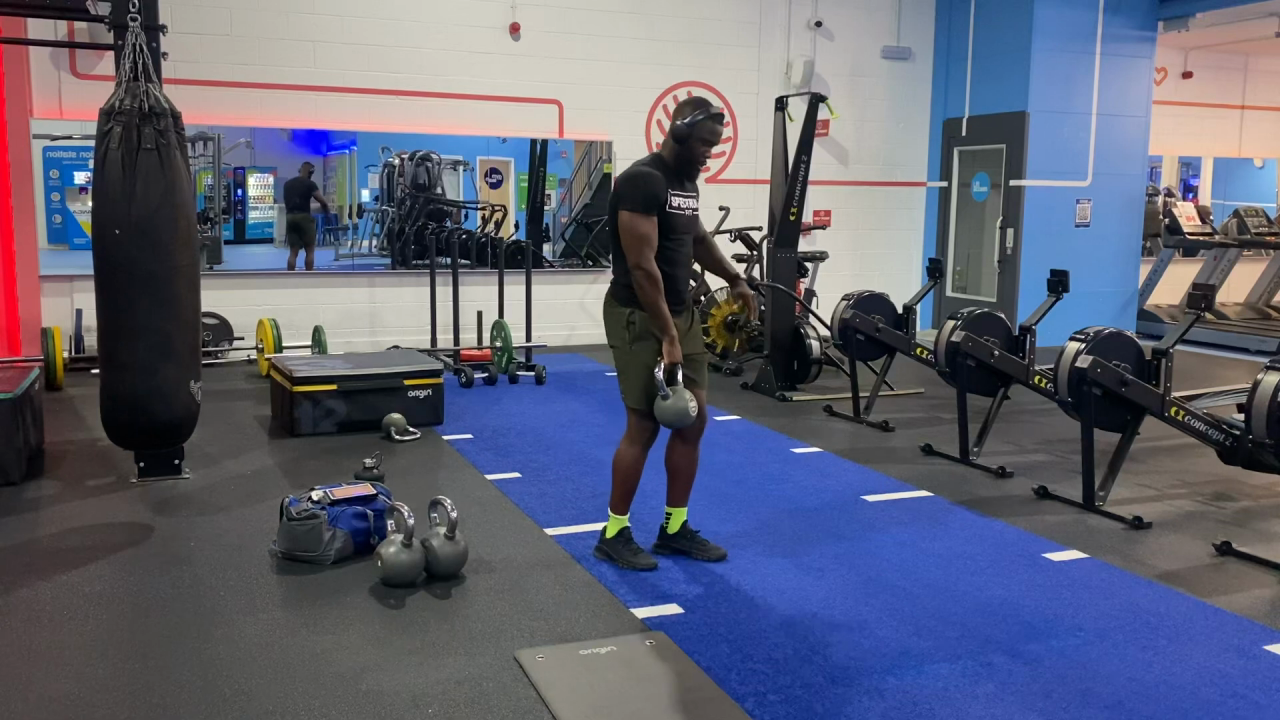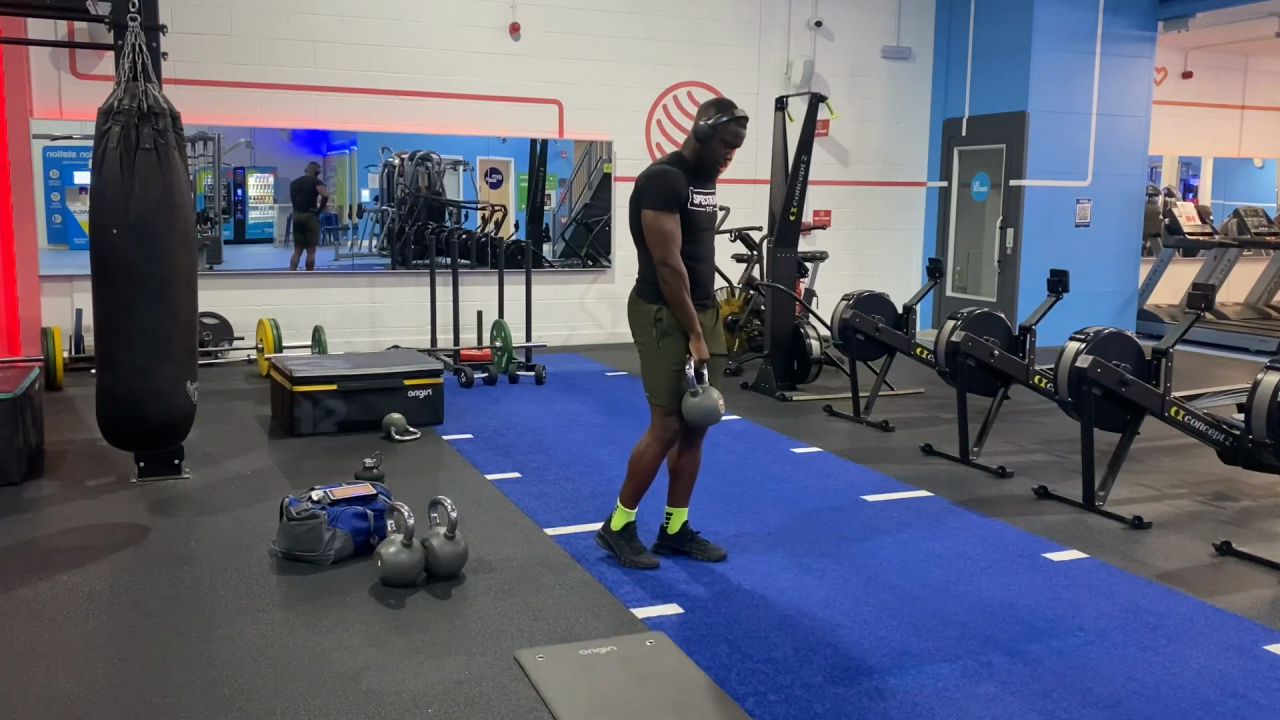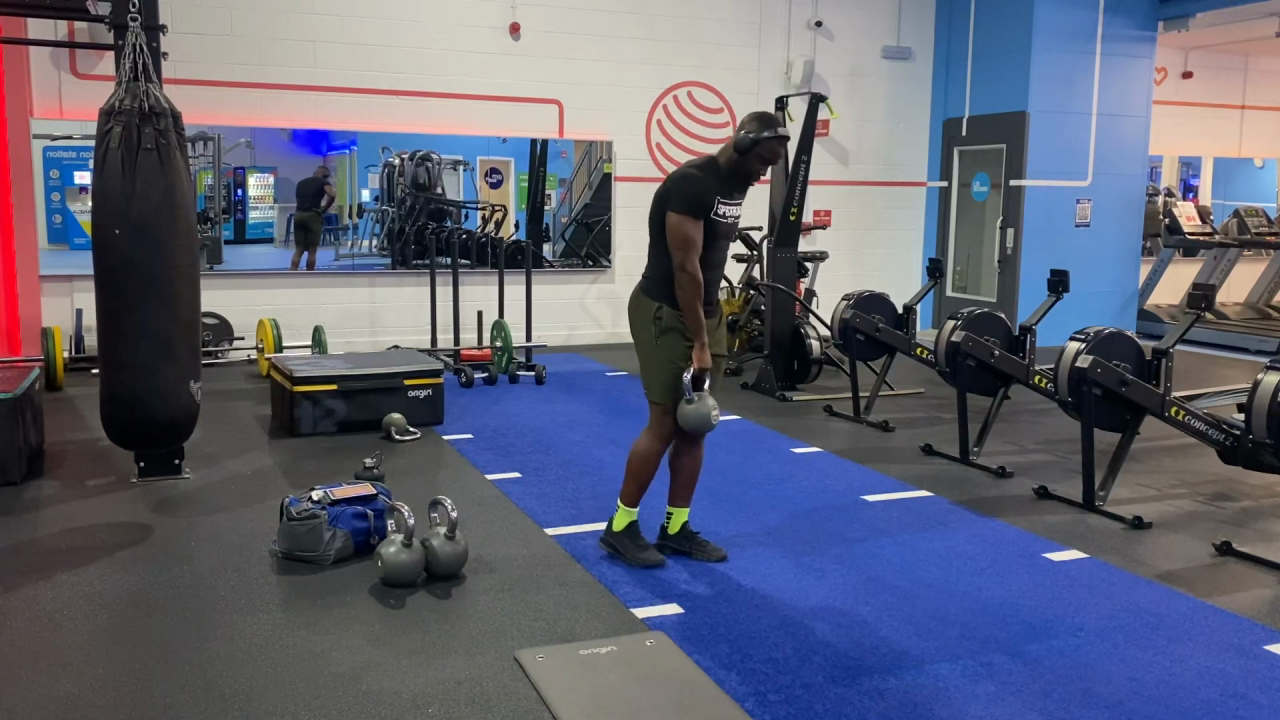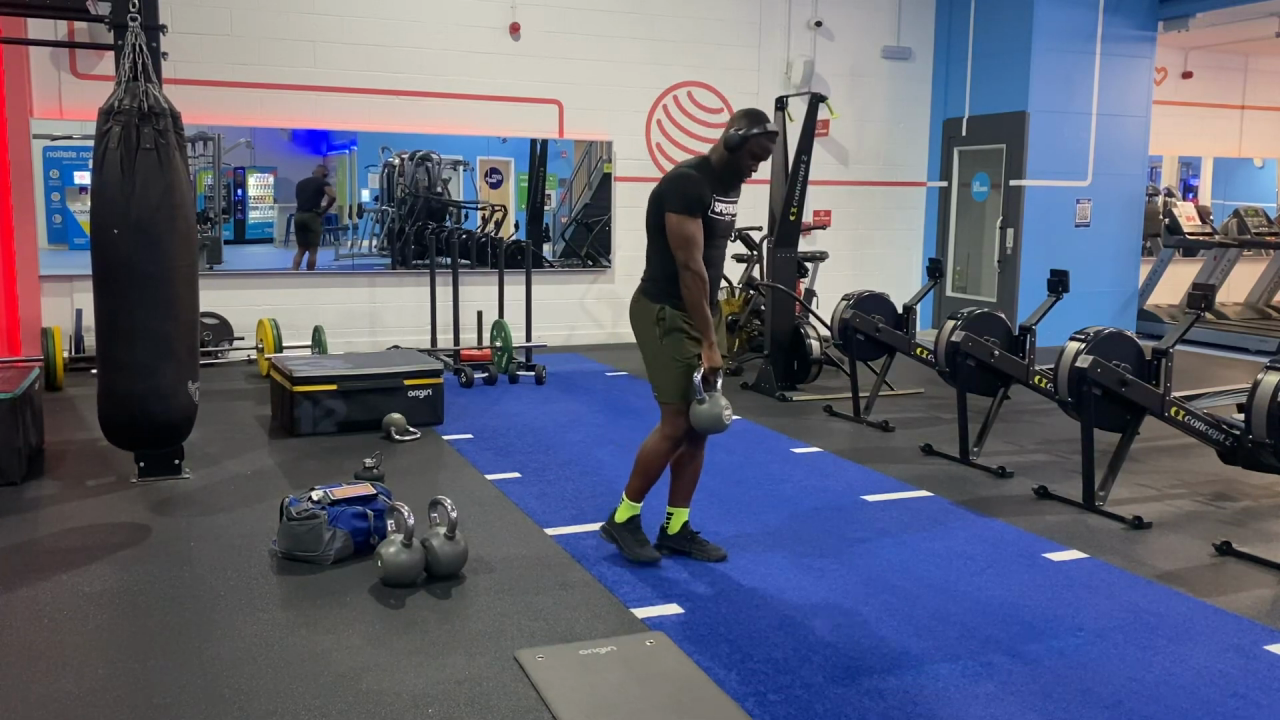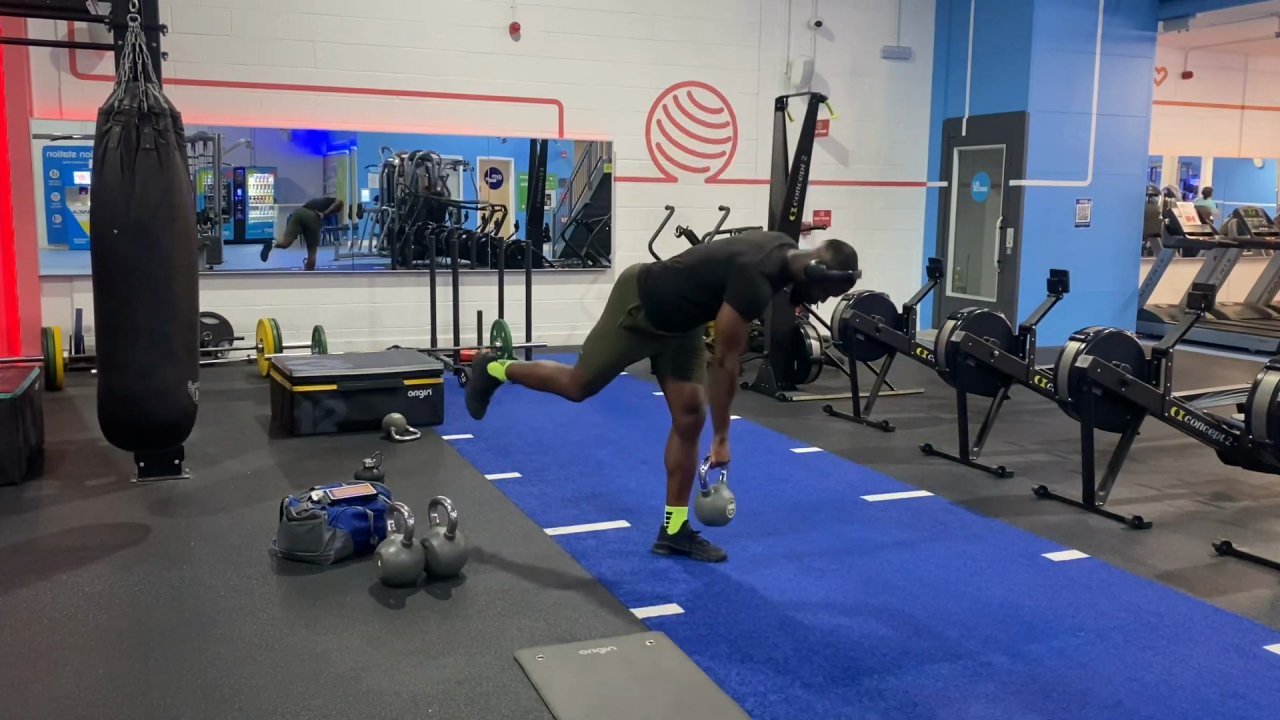
dt=1s
person 1, frame 1
left shoulder: (686, 181)
right shoulder: (641, 181)
right elbow: (641, 267)
left wrist: (735, 278)
right wrist: (666, 337)
left hip: (682, 312)
right hip: (639, 318)
left knee: (694, 420)
right knee: (643, 427)
left ankle: (674, 528)
right ankle: (615, 532)
person 1, frame 2
left shoulder: (706, 178)
right shoulder: (663, 180)
right elbow: (668, 264)
right wrist: (693, 335)
left hip: (703, 310)
right hip: (664, 315)
left knee: (695, 425)
right knee: (668, 425)
left ankle: (675, 528)
right ankle: (618, 525)
person 1, frame 3
left shoulder: (735, 187)
right shoulder: (692, 183)
right elbow: (685, 269)
left wrist: (708, 334)
right wrist: (699, 345)
left hip: (704, 308)
right hip: (664, 310)
right knee: (665, 422)
left ankle: (675, 528)
right ankle: (621, 526)
person 1, frame 4
left shoulder: (729, 185)
right shoulder: (686, 183)
right elbow: (690, 268)
left wrist: (713, 332)
right wrist: (708, 343)
left hip: (701, 312)
right hip: (666, 314)
left knee: (699, 425)
right knee: (677, 423)
left ankle: (675, 528)
right ankle: (623, 519)
person 1, frame 5
left shoulder: (784, 252)
right shoulder: (756, 280)
right elbow: (725, 362)
right wrist: (721, 439)
left hip: (678, 317)
right hip: (640, 308)
left knee: (690, 415)
right knee: (579, 385)
left ankle: (674, 529)
right ankle: (495, 371)
